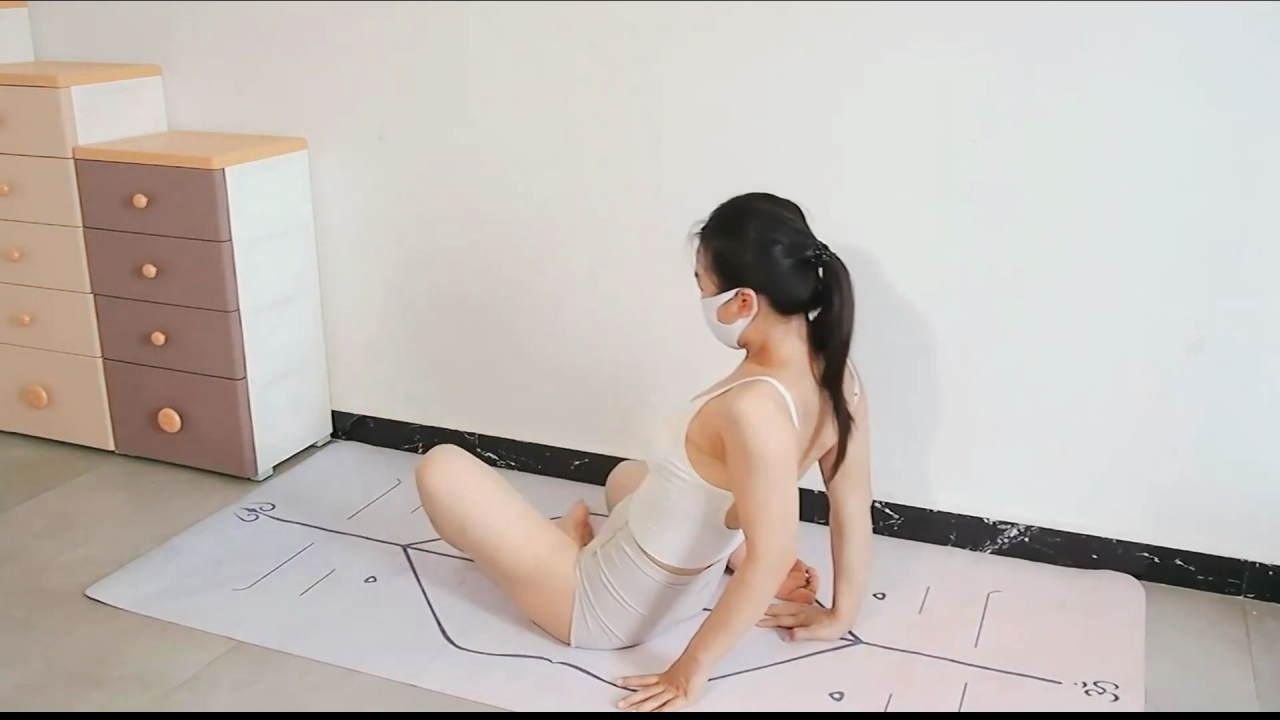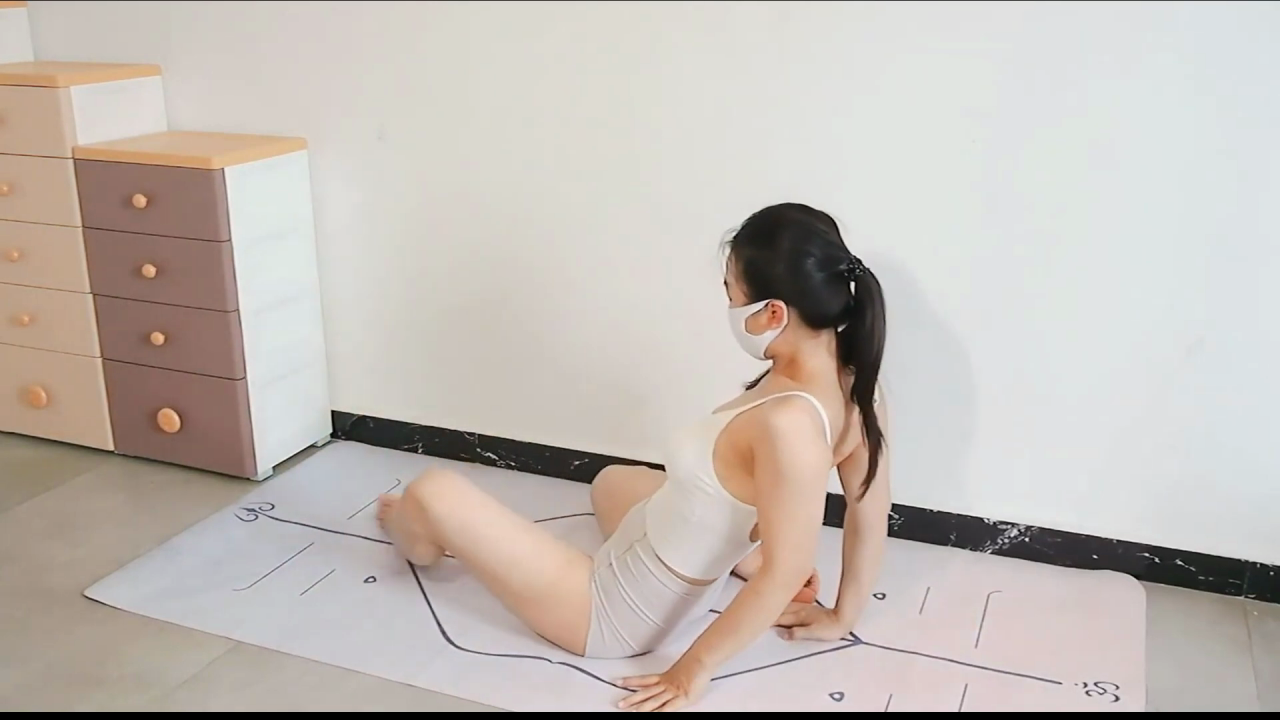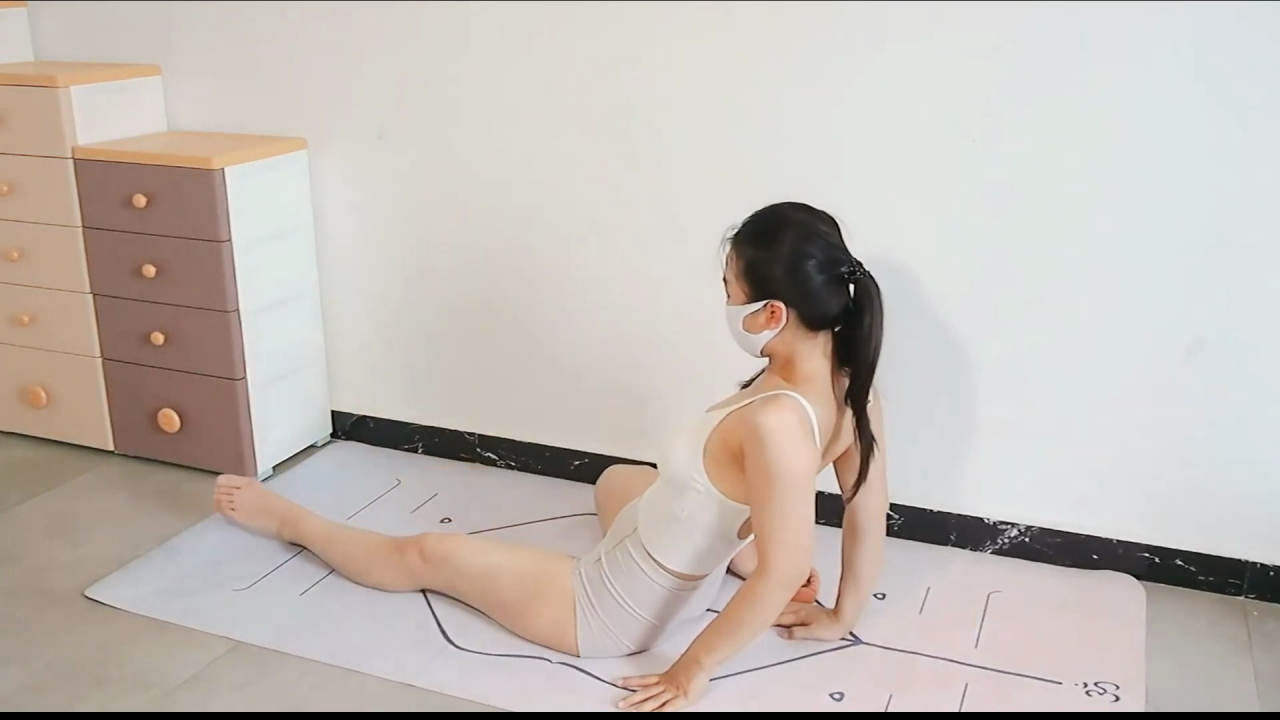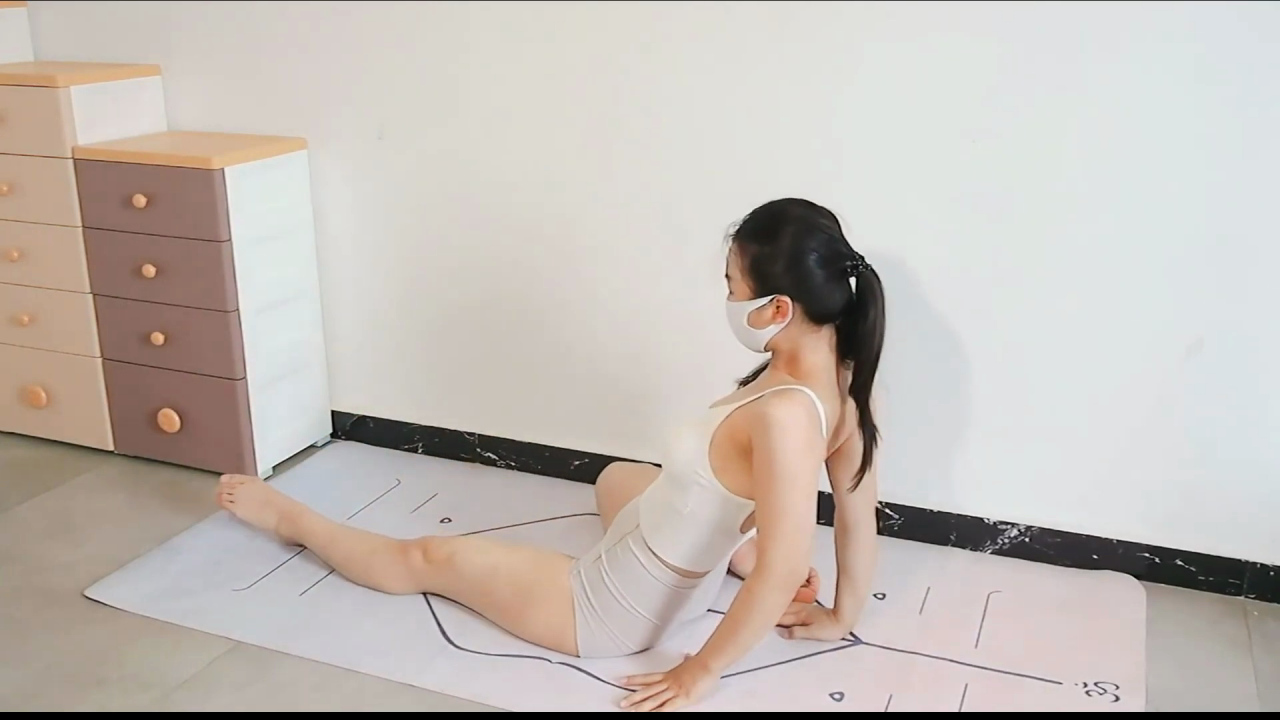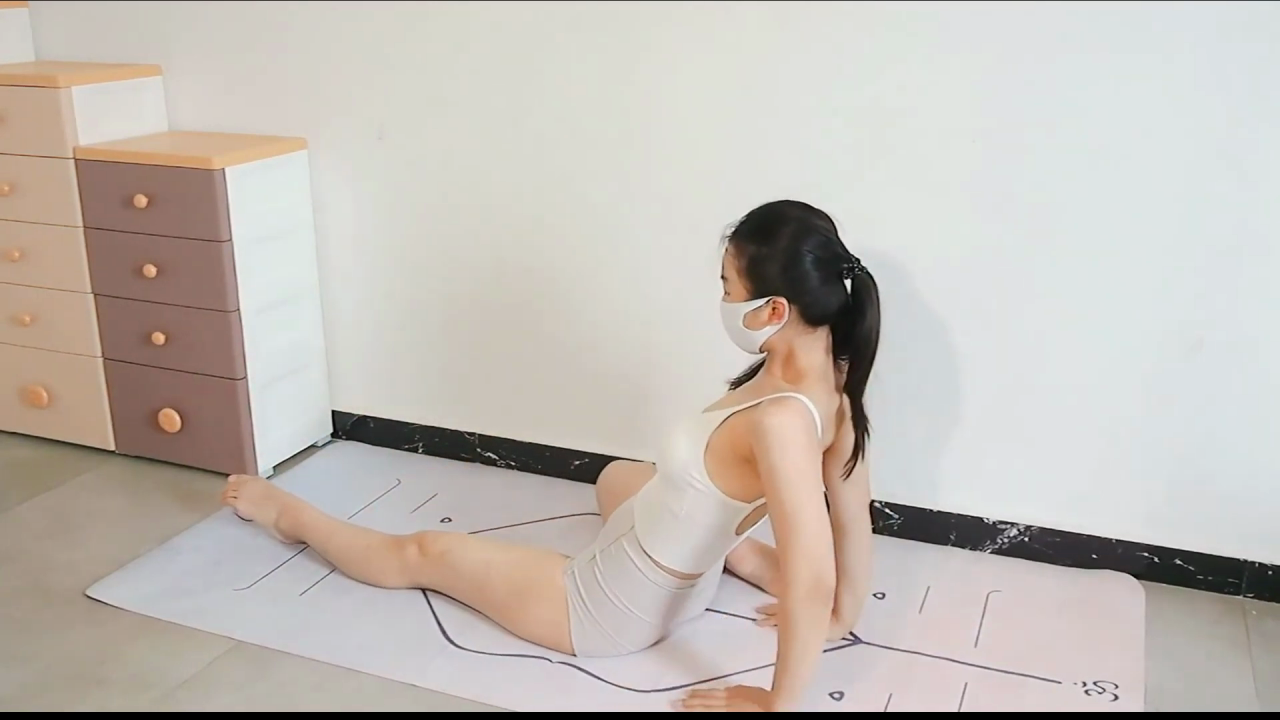
dt=0.4s
person 1, frame 1
left shoulder: (753, 408)
right shoulder: (833, 374)
left elbow: (771, 559)
right elbow: (853, 504)
left wrist: (691, 669)
right wrist: (840, 614)
left hip: (608, 609)
right hip: (690, 586)
left knee: (441, 468)
right knee: (628, 478)
person 1, frame 2
left shoulder: (789, 423)
right shoulder: (851, 383)
left elbow: (786, 573)
right elbow: (870, 510)
left wrist: (691, 671)
right wrist: (841, 616)
left hip: (614, 616)
right hip: (675, 584)
left knee: (434, 494)
right knee: (614, 481)
left ankle: (422, 544)
person 1, frame 3
left shoulder: (777, 422)
right shoulder: (848, 383)
left elbow: (783, 577)
right elbow: (869, 508)
left wrist: (692, 669)
right wrist: (841, 615)
left hip: (615, 613)
right hip: (685, 578)
left knee: (429, 555)
right knee: (618, 480)
left ankle: (288, 519)
person 1, frame 4
left shoulder: (784, 416)
right shoulder: (844, 376)
left elbow: (783, 574)
right elbow: (858, 507)
left wrist: (702, 670)
right wrist: (841, 616)
left hip: (619, 611)
right hip: (684, 580)
left knee: (430, 560)
right knee: (617, 478)
left ankle: (290, 518)
right ankle: (748, 554)
person 1, frame 5
left shoulder: (781, 421)
right shoulder: (831, 378)
left elbow: (814, 581)
right elbow: (852, 508)
left wrist: (776, 702)
right wrist: (843, 615)
left hip: (613, 610)
right hip: (681, 581)
left knee: (426, 553)
right knee: (619, 477)
left ankle: (292, 516)
right ankle: (750, 558)
